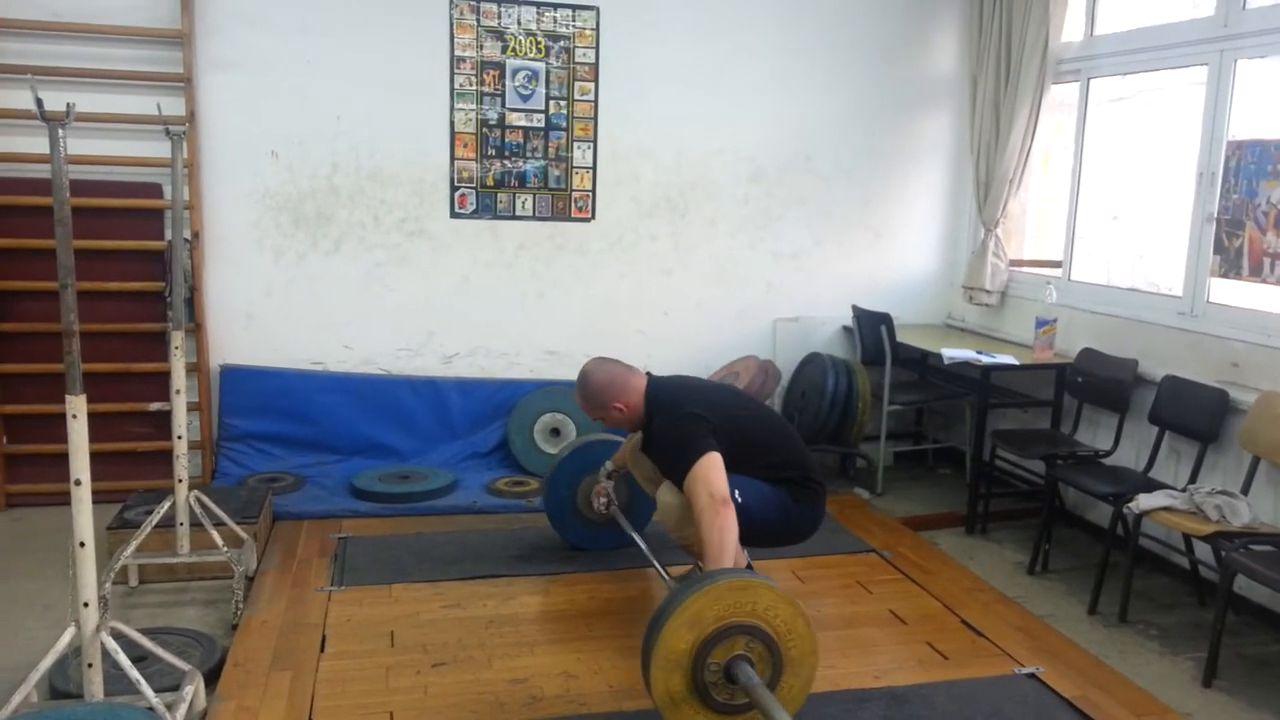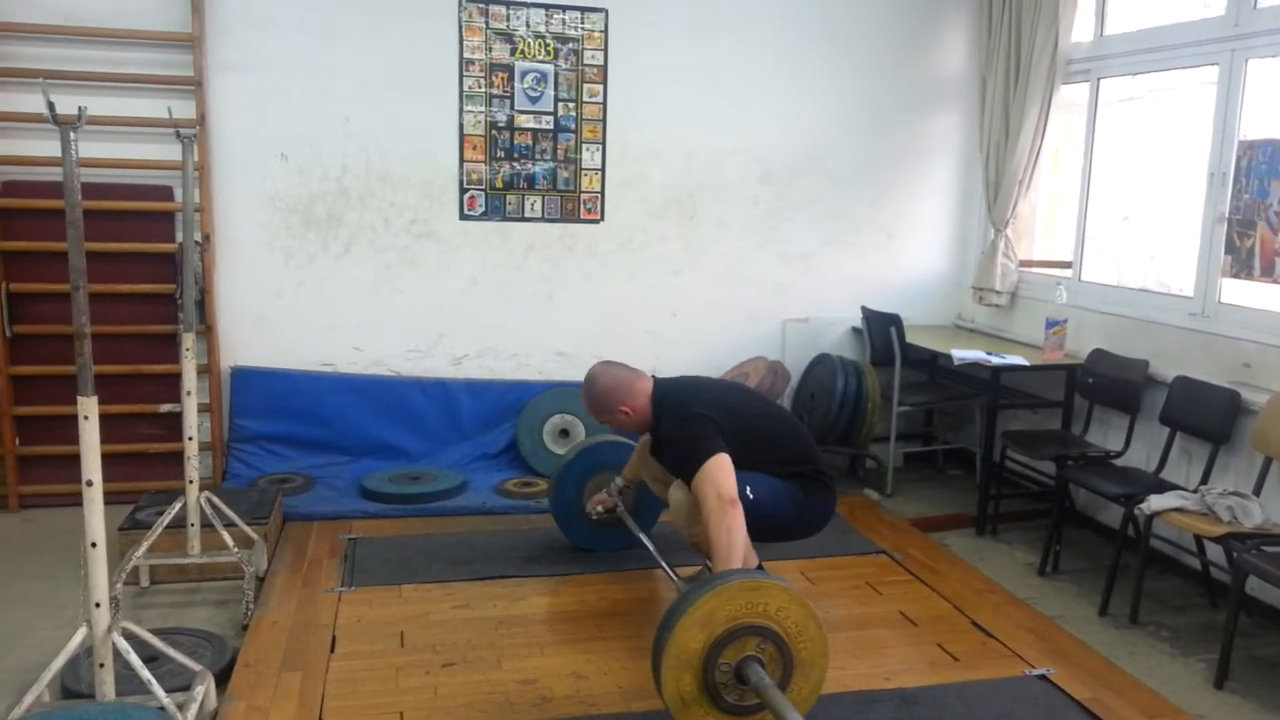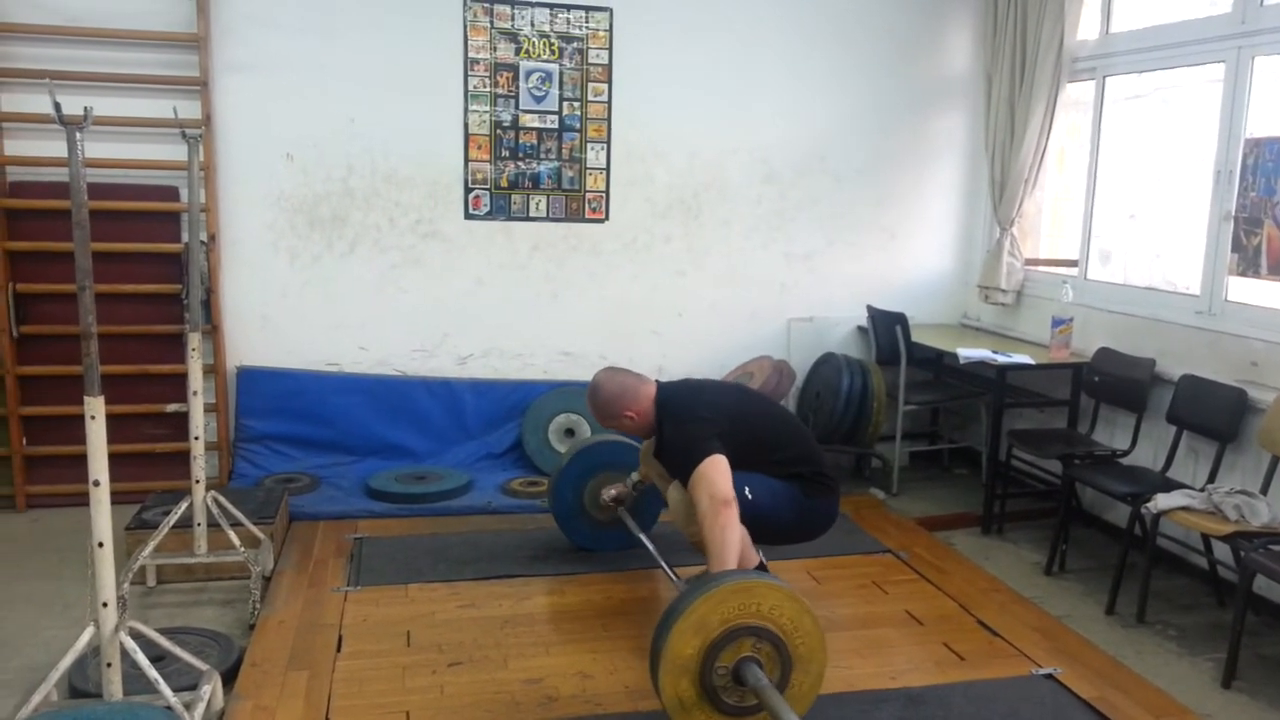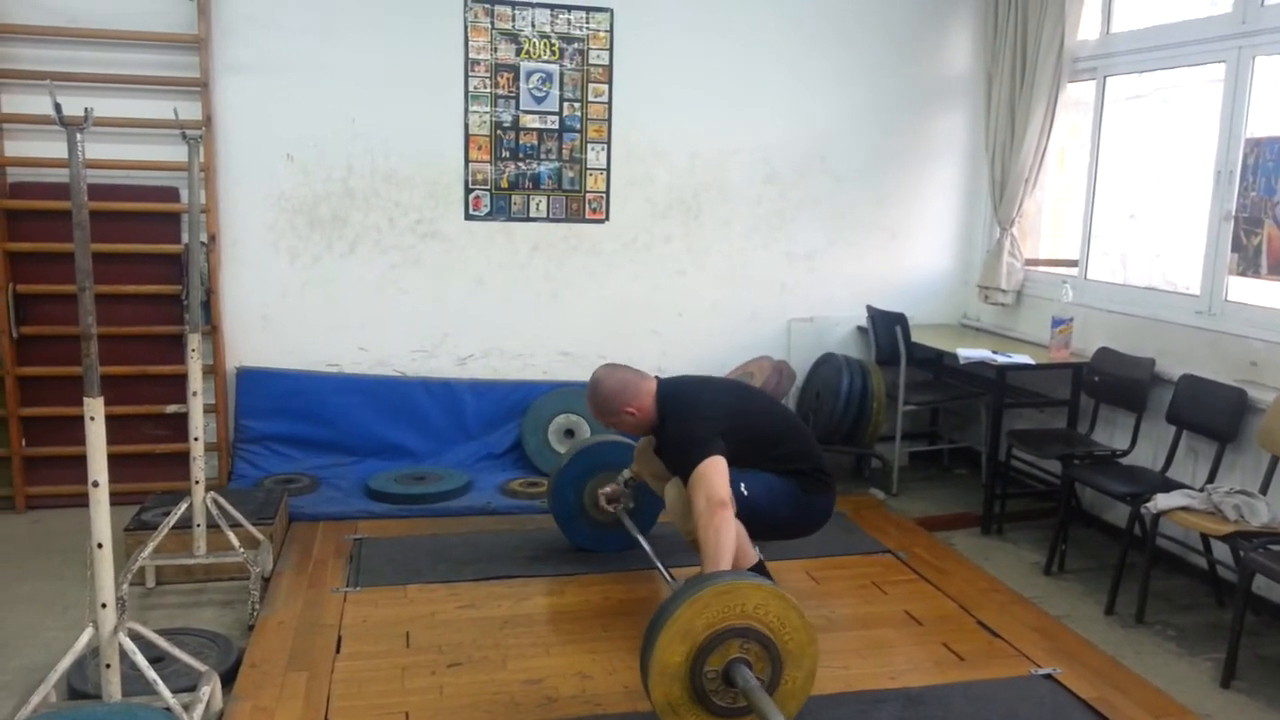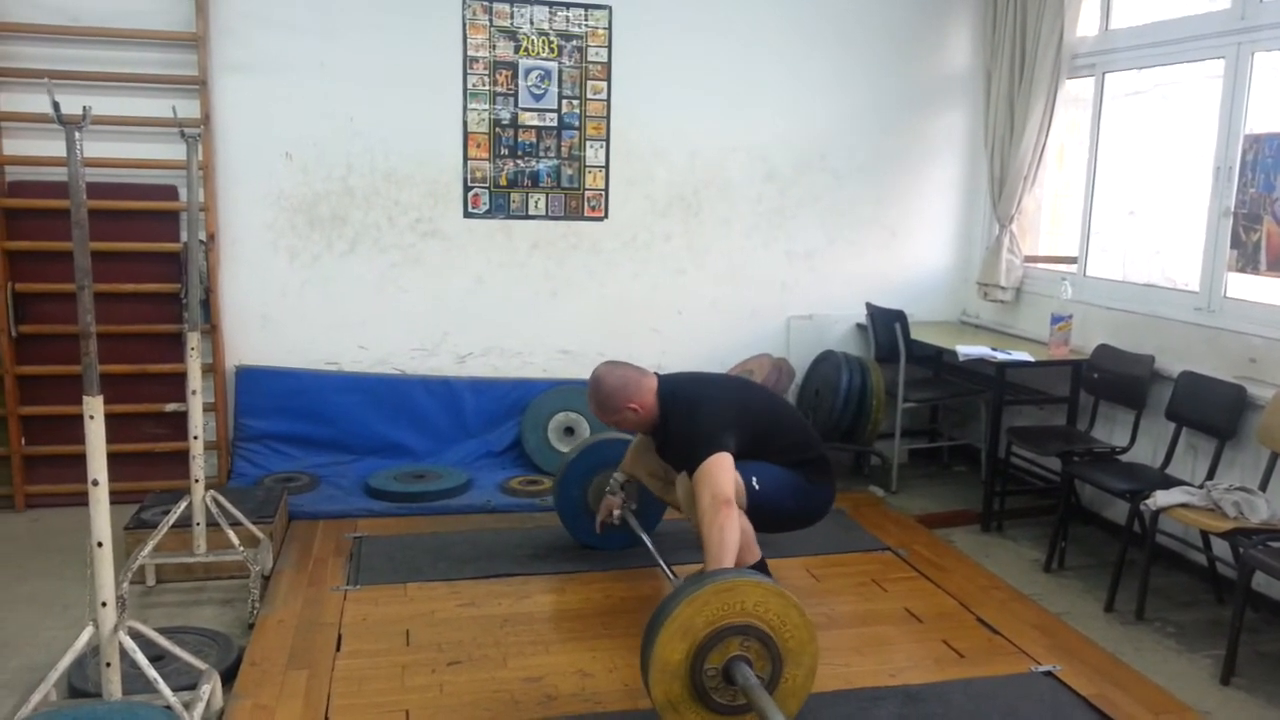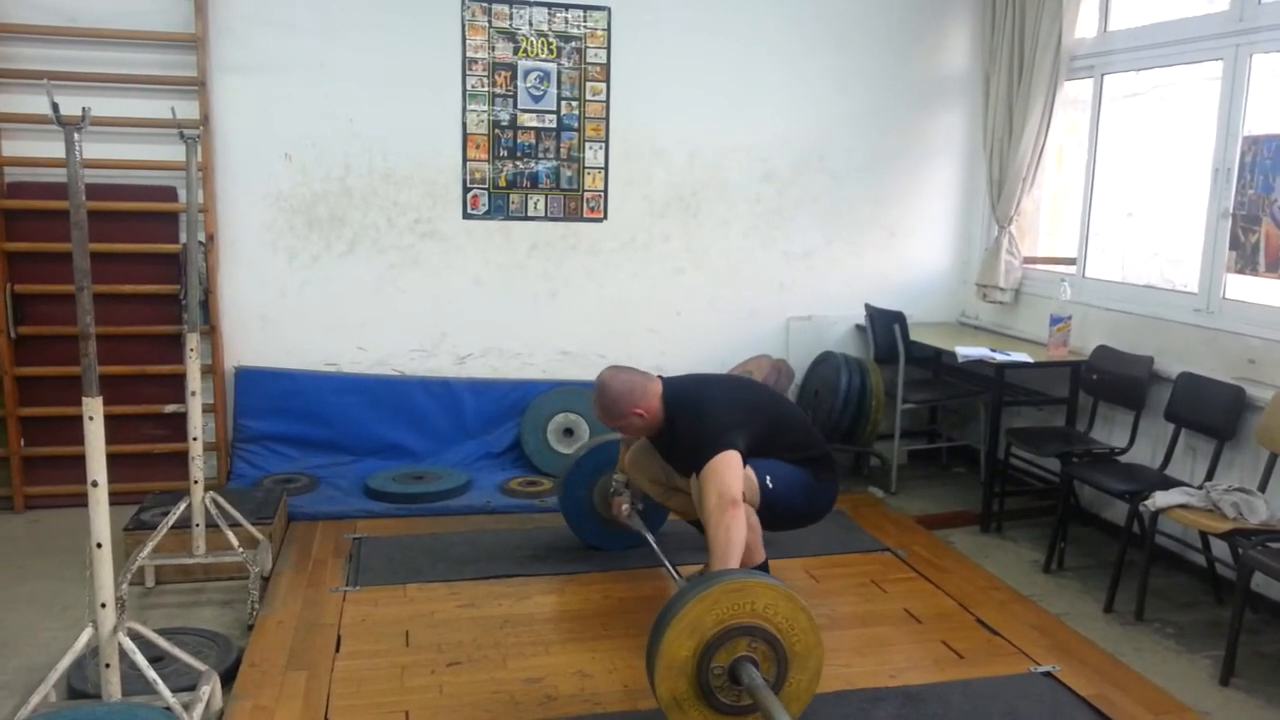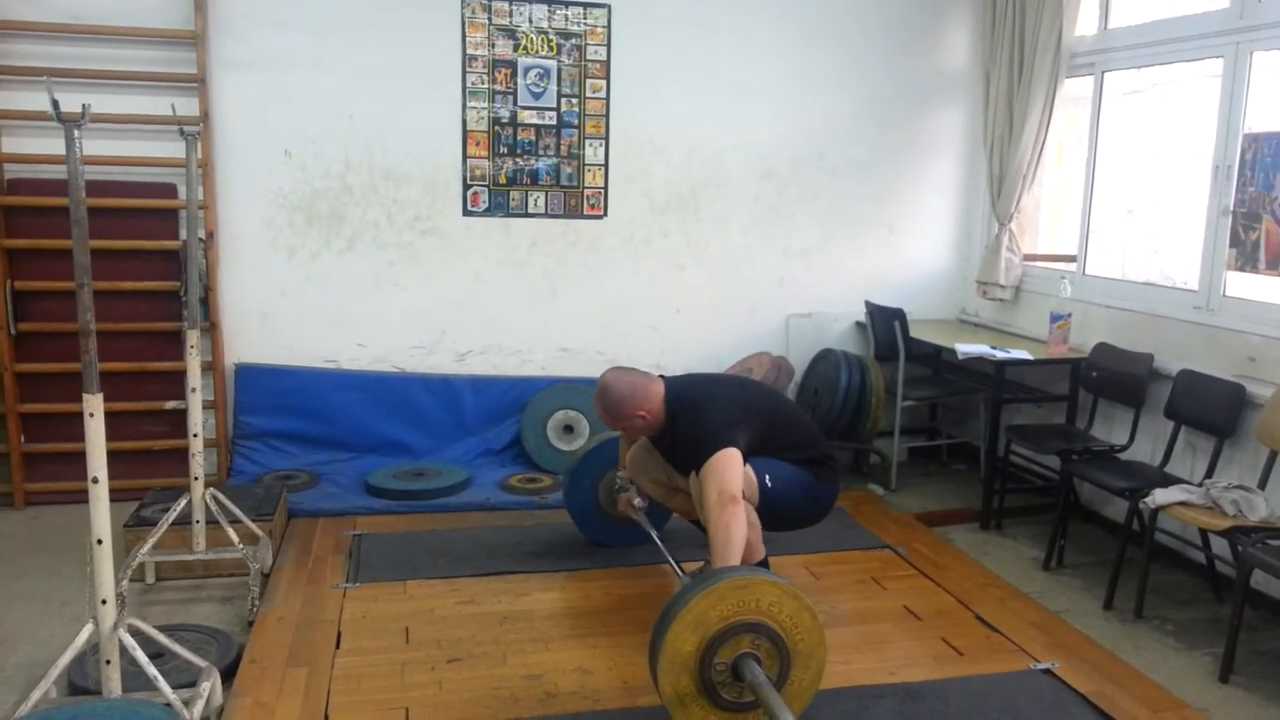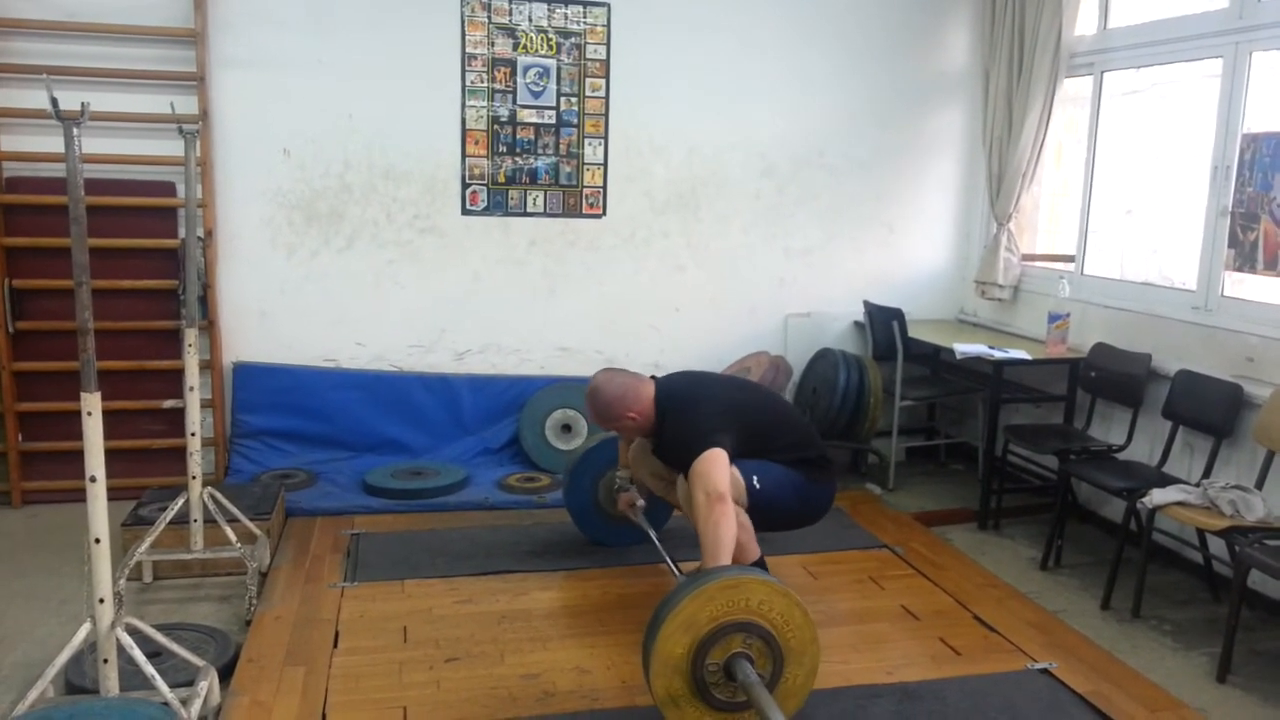
dt=0.2s
person 1, frame 1
left shoulder: (677, 422)
right shoulder: (662, 395)
left elbow: (716, 504)
right elbow: (641, 433)
right wrist: (609, 472)
left hip: (793, 503)
left knee: (676, 502)
right knee: (640, 452)
right ankle: (732, 563)
person 1, frame 2
left shoulder: (685, 422)
right shoulder: (667, 397)
left elbow: (724, 505)
right elbow: (649, 443)
left hip: (804, 497)
left knee: (688, 498)
right knee: (651, 455)
right ankle: (742, 563)
person 1, frame 3
left shoulder: (686, 425)
right shoulder: (672, 400)
left elbow: (720, 505)
right wrist: (631, 485)
left hip: (807, 499)
left knee: (687, 498)
right knee: (655, 455)
right ankle: (745, 560)
person 1, frame 4
left shoulder: (688, 423)
right shoulder: (670, 396)
left elbow: (715, 506)
left hip: (804, 495)
left knee: (683, 496)
right knee: (649, 453)
right ankle: (742, 556)
person 1, frame 5
left shoulder: (696, 419)
right shoulder: (665, 394)
left elbow: (719, 504)
right wrist: (618, 487)
left hip: (805, 486)
left knee: (696, 489)
right knee: (644, 455)
right ankle: (742, 552)
person 1, frame 6
left shoulder: (704, 421)
right shoulder: (663, 397)
left elbow: (726, 503)
right wrist: (622, 487)
left hip: (809, 483)
left knee: (715, 488)
right knee: (640, 461)
right ankle: (739, 556)
person 1, frame 7
left shoulder: (706, 421)
right shoulder: (663, 396)
left elbow: (726, 500)
right wrist: (627, 483)
left hip: (810, 483)
left knee: (714, 483)
right knee: (641, 460)
right ankle: (736, 555)
person 1, frame 8
left shoulder: (692, 422)
right shoulder: (664, 394)
left elbow: (714, 499)
left hip: (806, 484)
left knee: (700, 487)
right knee: (642, 455)
right ankle: (734, 553)
